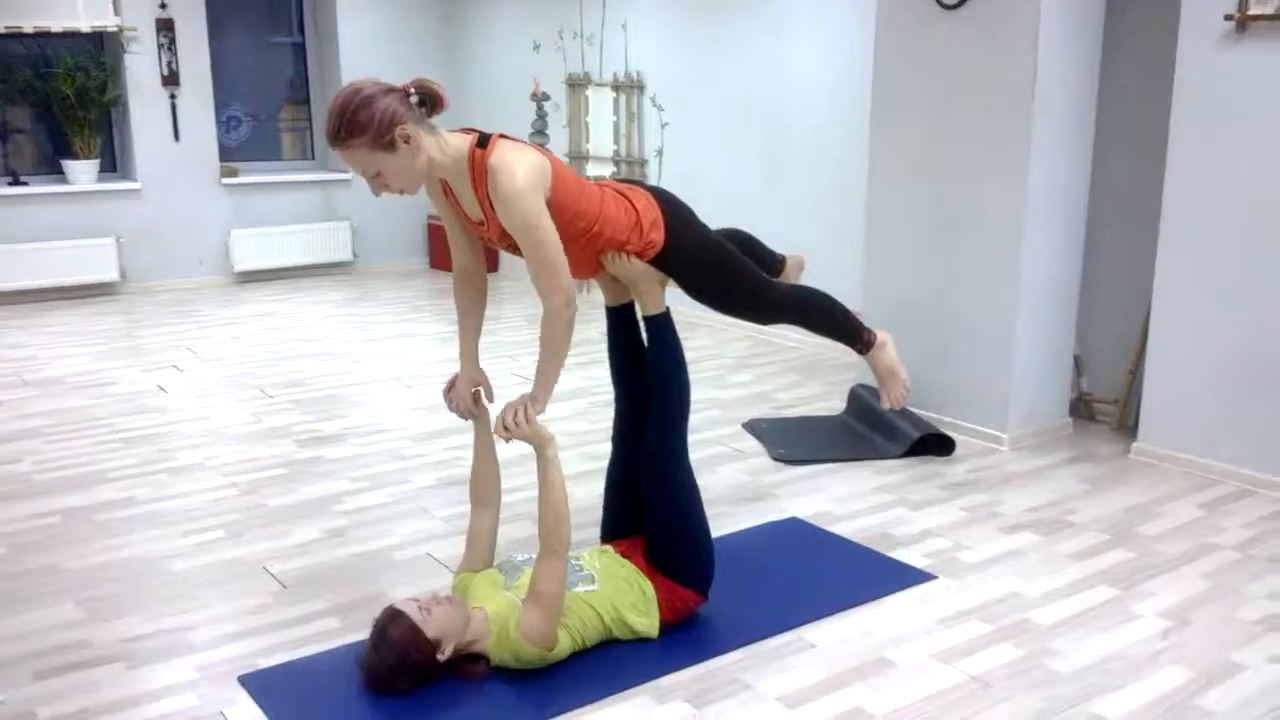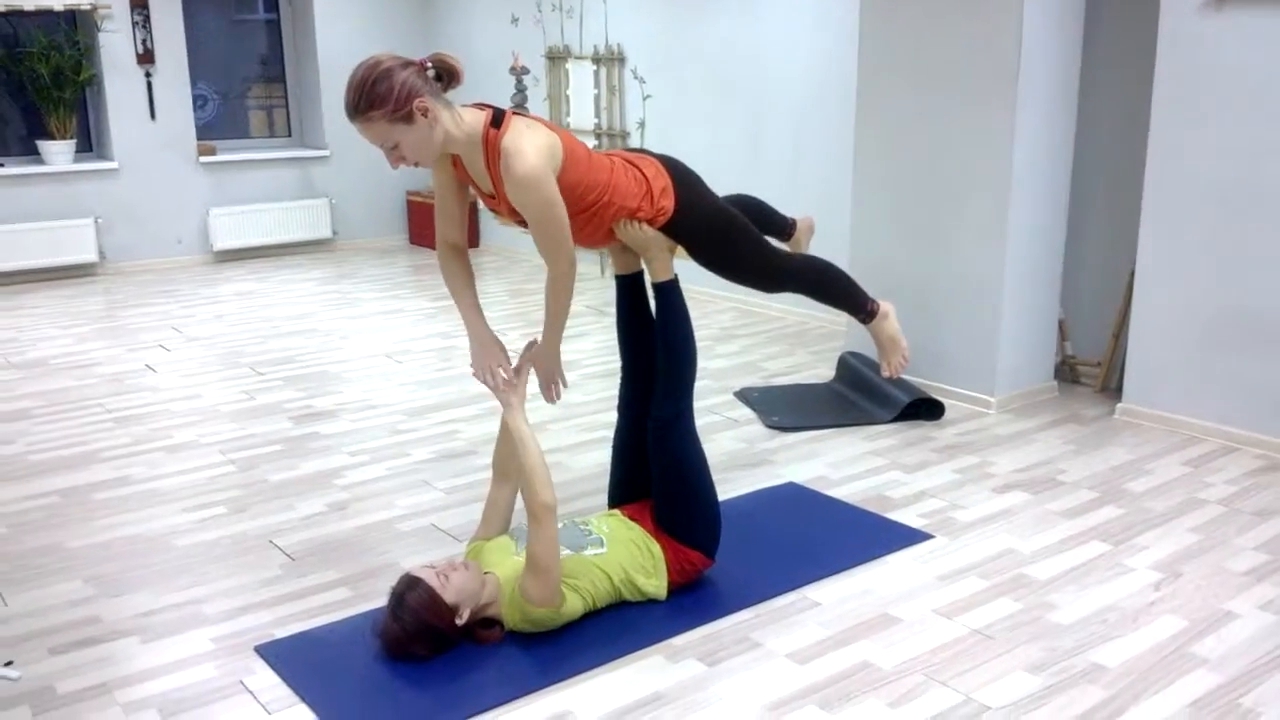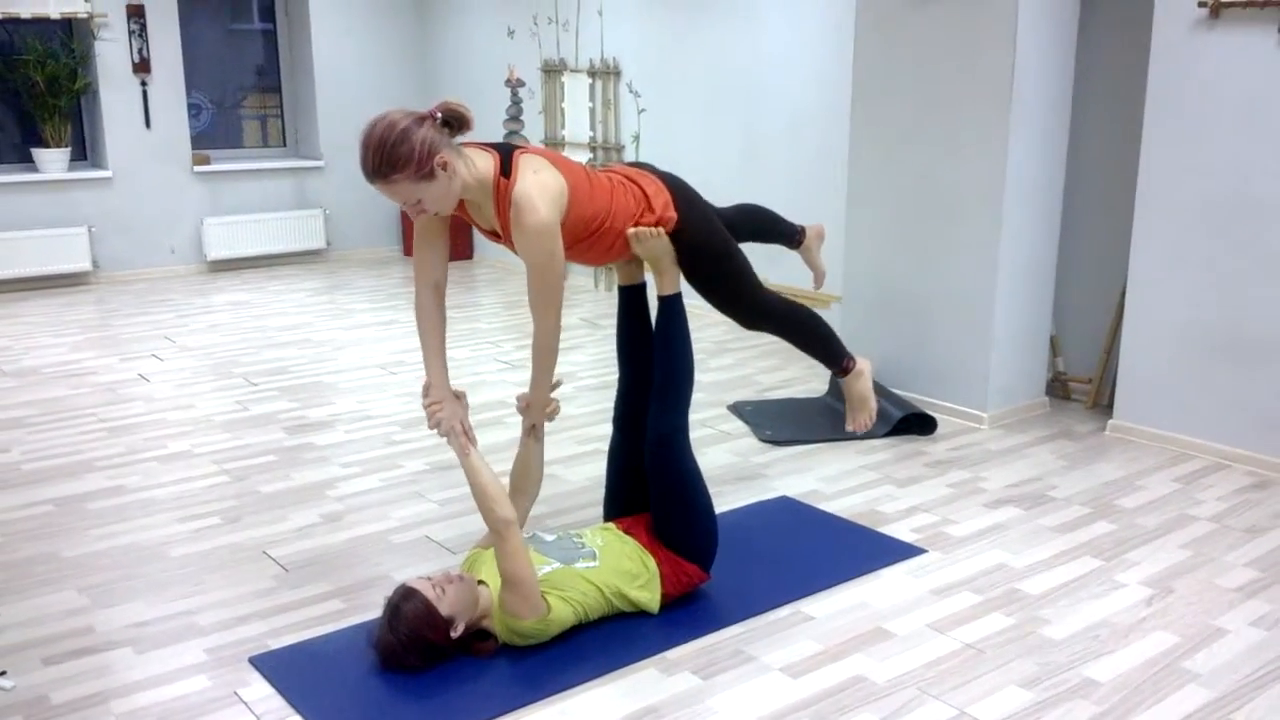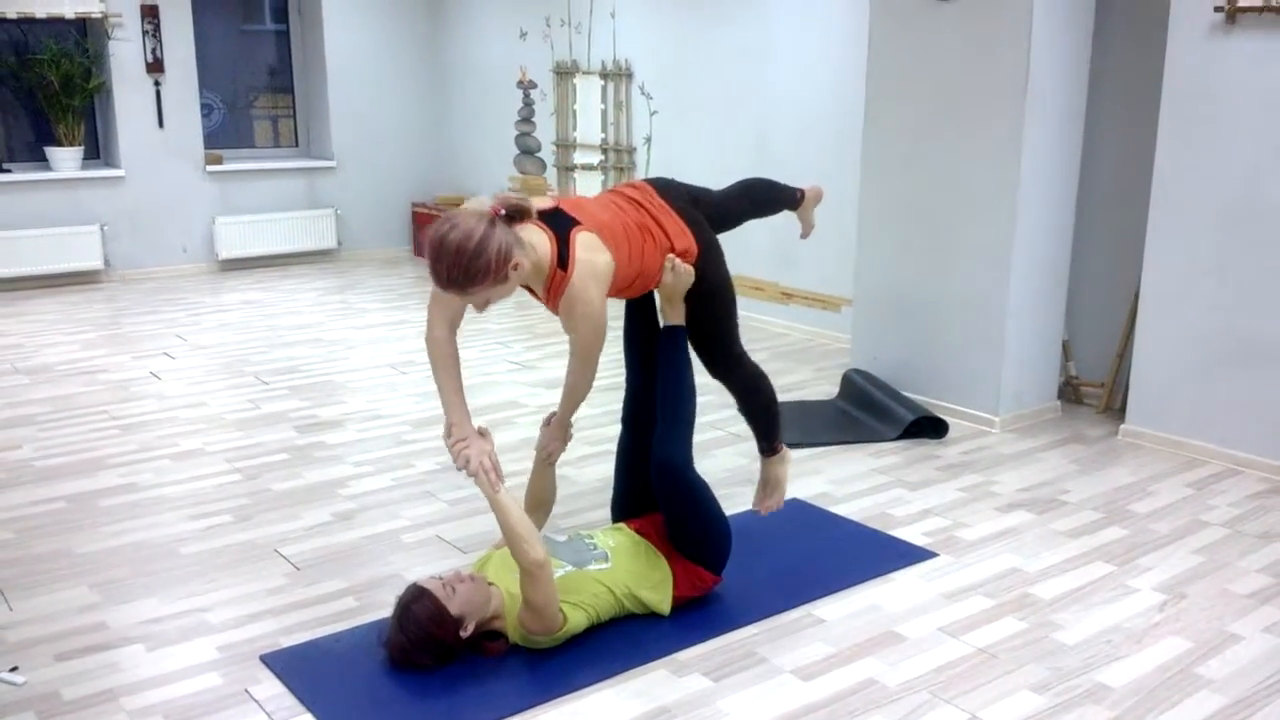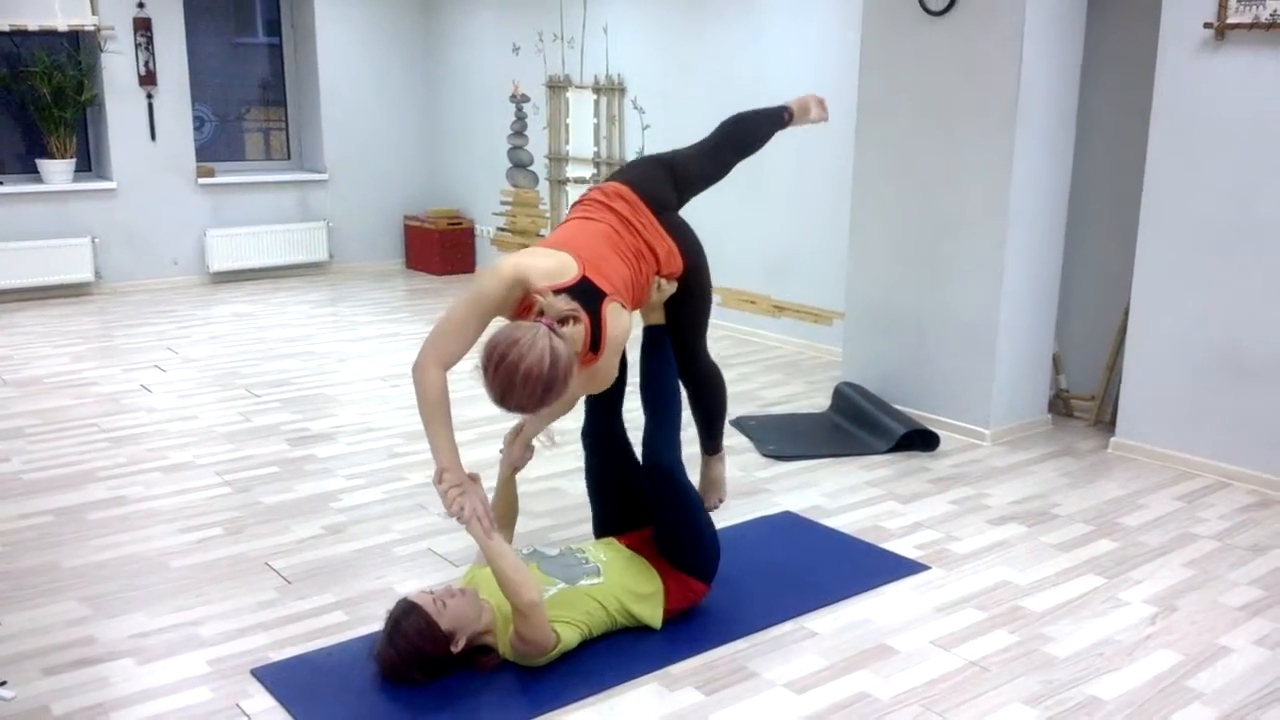
dt=0.7s
person 1, frame 1
left shoulder: (507, 178)
right shoulder: (441, 175)
left elbow: (559, 298)
right elbow: (469, 269)
left wrist: (537, 399)
right wrist: (468, 363)
left hip: (652, 229)
right hip: (614, 214)
left knee: (761, 302)
right knee: (719, 246)
left ankle: (873, 346)
right ankle: (782, 262)
person 1, frame 2
left shoulder: (520, 159)
right shoulder: (448, 149)
left elbow: (562, 266)
right elbow: (451, 244)
left wrist: (547, 353)
right wrist: (478, 333)
left hip: (660, 198)
right hip: (625, 184)
left knee: (768, 271)
right knee: (728, 213)
left ankle: (875, 313)
right ankle: (792, 227)
person 1, frame 3
left shoulder: (529, 202)
right shoulder: (439, 178)
left elbow: (547, 320)
right elbow: (429, 288)
left wrist: (538, 399)
right wrist: (439, 388)
left hip: (663, 212)
right hip: (622, 197)
left knee: (754, 307)
right knee: (727, 222)
left ankle: (850, 371)
right ankle: (803, 238)
person 1, frame 4
left shoulder: (580, 286)
right shoulder: (481, 231)
left elbow: (583, 372)
right elbow: (439, 329)
left wrist: (559, 425)
right wrist: (460, 427)
left hip: (679, 243)
right hip: (638, 204)
left knee: (727, 362)
right knee: (727, 205)
left ankle: (773, 455)
right ankle: (801, 198)
person 1, frame 5
left shoulder: (610, 337)
right shoulder: (516, 275)
left elbow: (577, 387)
right elbow: (428, 365)
left wrist: (531, 428)
right wrist: (452, 473)
left hip: (668, 251)
right hip: (622, 196)
left knee: (690, 361)
right knee: (713, 150)
left ankle: (713, 456)
right ankle: (788, 112)
person 2, frame 1
left shoulder: (471, 593)
right shoulder: (519, 641)
left elbow: (484, 508)
right elbow: (555, 548)
left wrist: (480, 424)
right wrist: (545, 450)
left hip: (622, 560)
right hip: (667, 586)
right knee: (662, 448)
right ankle: (649, 299)
person 2, frame 2
left shoulder: (485, 559)
right shoulder: (529, 606)
left elbow: (504, 482)
right elbow: (543, 506)
left wrist: (512, 400)
right wrist: (515, 415)
left hip: (631, 524)
right hip: (675, 547)
right knee: (668, 413)
right ankle: (658, 266)
person 2, frame 3
left shoulder: (480, 569)
right shoulder: (519, 623)
left elbow: (519, 500)
right elbow: (504, 523)
left wrist: (532, 430)
right wrist: (462, 444)
left hip: (627, 536)
right hip: (673, 561)
right knee: (664, 432)
right ankle: (664, 276)
person 2, frame 4
left shoulder: (491, 569)
right shoulder: (532, 626)
left elbow: (534, 514)
right elbow: (535, 560)
left wrist: (546, 455)
right wrist: (489, 482)
left hip: (636, 537)
right hip: (688, 564)
right knee: (667, 460)
right ankle: (672, 311)
person 2, frame 5
left shoulder: (478, 587)
right shoulder: (523, 644)
left elbow: (501, 534)
right elbow: (528, 600)
left wrist: (507, 469)
right wrist: (477, 525)
left hip: (626, 550)
right hip: (677, 576)
right knee: (660, 461)
right ankle: (653, 318)
